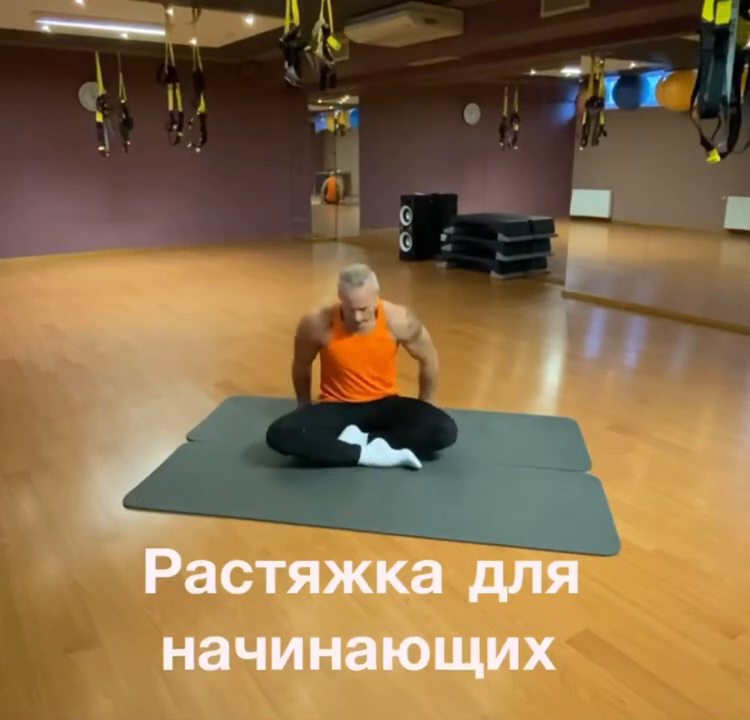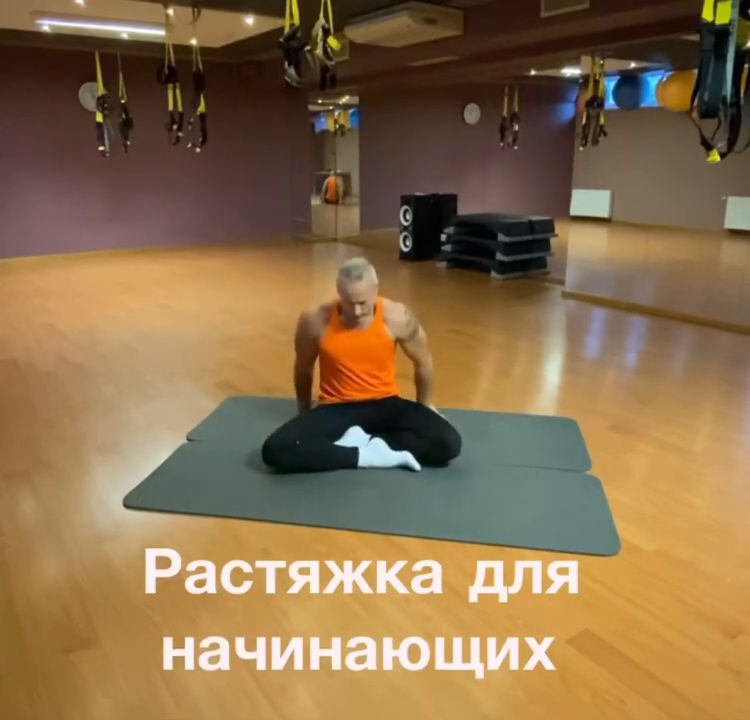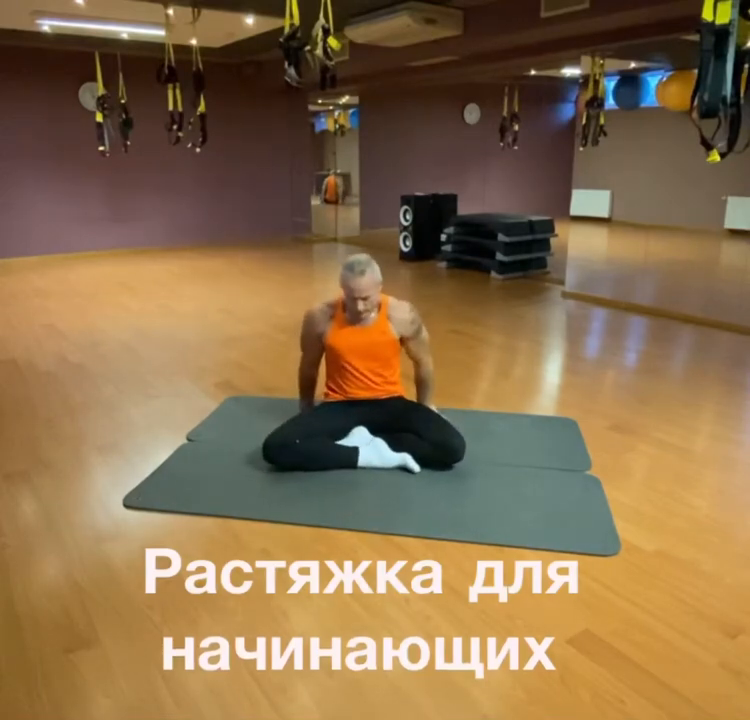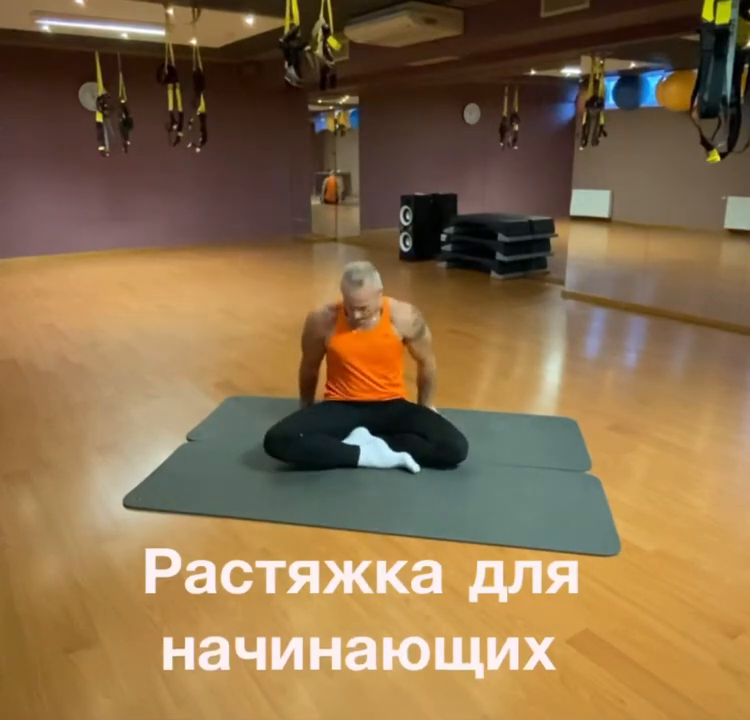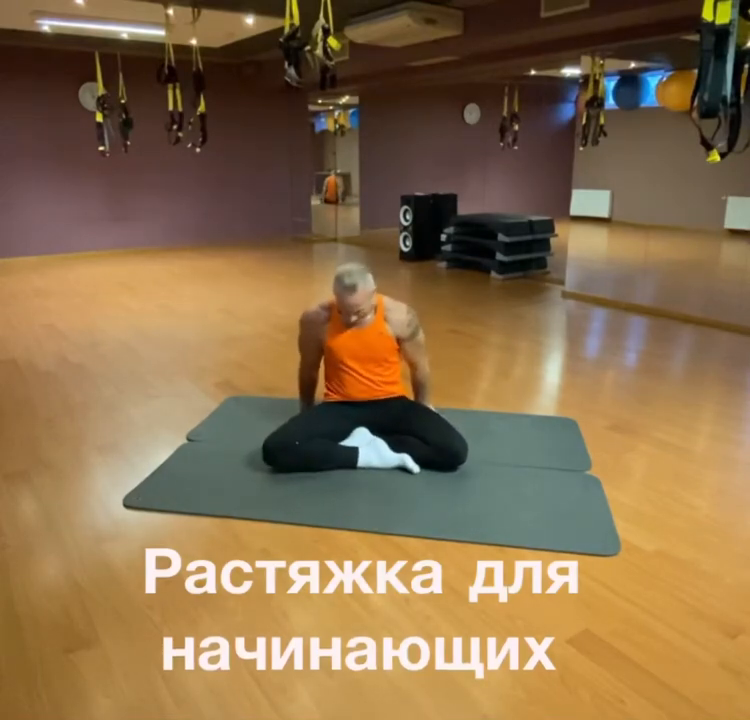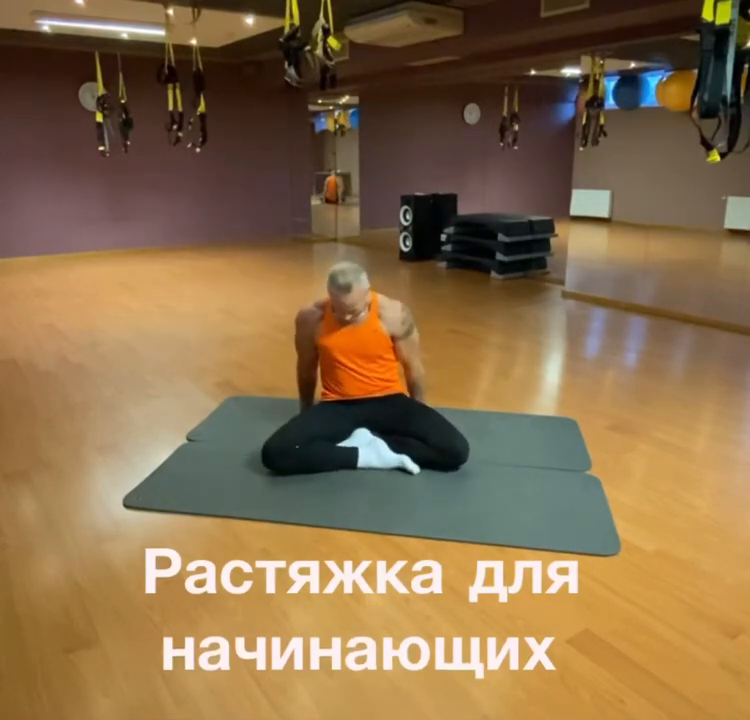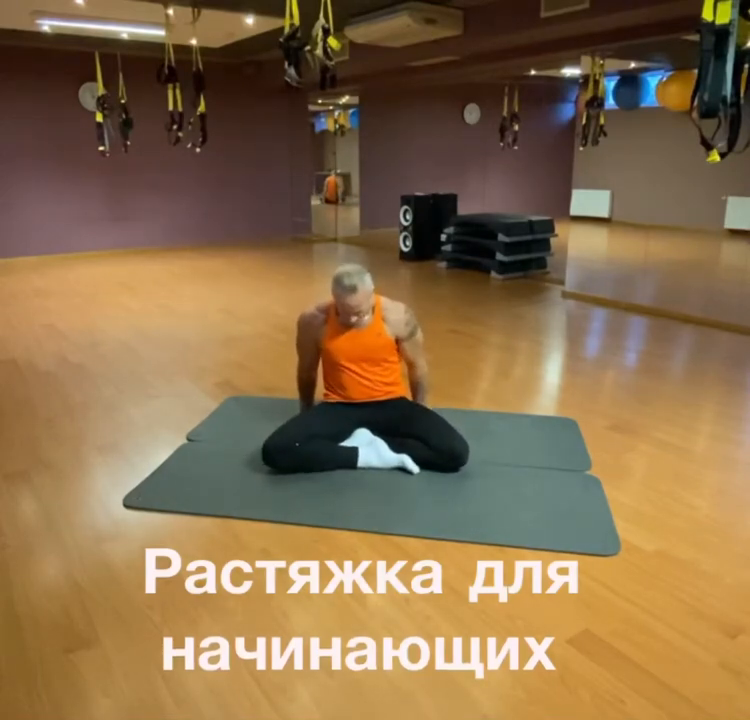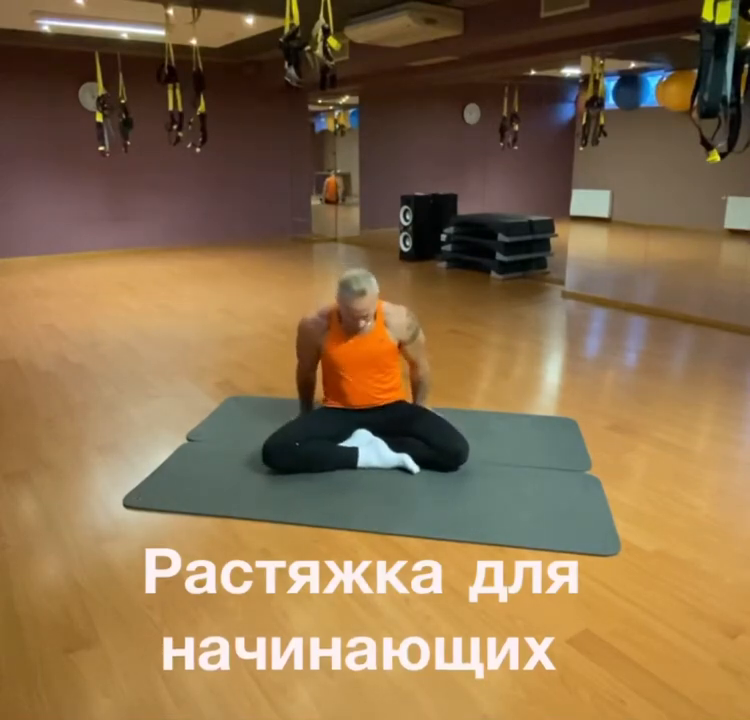
dt=0.3s
person 1, frame 1
left shoulder: (398, 320)
right shoulder: (316, 324)
left elbow: (429, 360)
right elbow: (301, 366)
left wrist: (424, 407)
right wrist: (305, 409)
left hip: (385, 405)
right hip: (337, 408)
left knee: (445, 431)
right knee: (279, 435)
left ankle: (357, 440)
right ankle: (368, 454)
person 1, frame 2
left shoulder: (398, 318)
right shoulder: (314, 321)
left elbow: (423, 362)
right elbow: (303, 368)
left wrist: (425, 405)
right wrist: (304, 412)
left hip: (385, 404)
right hip: (337, 408)
left knee: (449, 444)
right knee: (275, 451)
left ankle: (359, 441)
right ankle: (368, 456)
person 1, frame 3
left shoulder: (402, 316)
right shoulder: (320, 318)
left elbow: (423, 362)
right elbow: (309, 367)
left wrist: (425, 406)
right wrist: (306, 411)
left hip: (390, 404)
right hip: (341, 406)
left knee: (453, 448)
right knee: (275, 448)
left ankle: (359, 443)
right ankle: (366, 455)
person 1, frame 4
left shoulder: (404, 317)
right shoulder: (321, 320)
left elbow: (426, 362)
right elbow: (309, 368)
left wrist: (426, 406)
right wrist: (306, 411)
left hip: (391, 406)
right hip: (341, 407)
left knee: (455, 448)
right knee: (277, 440)
left ankle: (363, 443)
right ankle: (368, 455)
person 1, frame 5
left shoulder: (399, 317)
right shoulder: (316, 320)
left elbow: (418, 365)
right elbow: (308, 369)
left wrist: (423, 407)
right wrist: (306, 413)
left hip: (391, 403)
right hip: (340, 406)
left knee: (455, 451)
right knee: (276, 450)
left ankle: (365, 442)
right ankle: (368, 455)
person 1, frame 6
left shoulder: (394, 314)
right shoulder: (311, 318)
left elbow: (412, 365)
right elbow: (307, 369)
left wrist: (418, 412)
right wrist: (306, 412)
left hip: (389, 402)
right hip: (338, 405)
left knee: (456, 451)
right knee: (275, 453)
left ankle: (368, 442)
right ankle: (370, 455)
person 1, frame 7
left shoulder: (397, 316)
right shoulder: (313, 321)
left elbow: (416, 365)
right elbow: (307, 370)
left wrist: (420, 409)
right wrist: (306, 412)
left hip: (390, 404)
right hip: (339, 407)
left knee: (456, 452)
right knee: (275, 451)
left ankle: (365, 443)
right ankle: (370, 455)
person 1, frame 8
left shoulder: (399, 320)
right shoulder: (314, 326)
left elbow: (419, 365)
right elbow: (306, 372)
left wrist: (420, 406)
right wrist: (306, 414)
left hip: (391, 409)
right hip: (338, 412)
left knee: (456, 450)
right knee: (275, 452)
left ankle: (364, 445)
right ankle: (368, 455)
